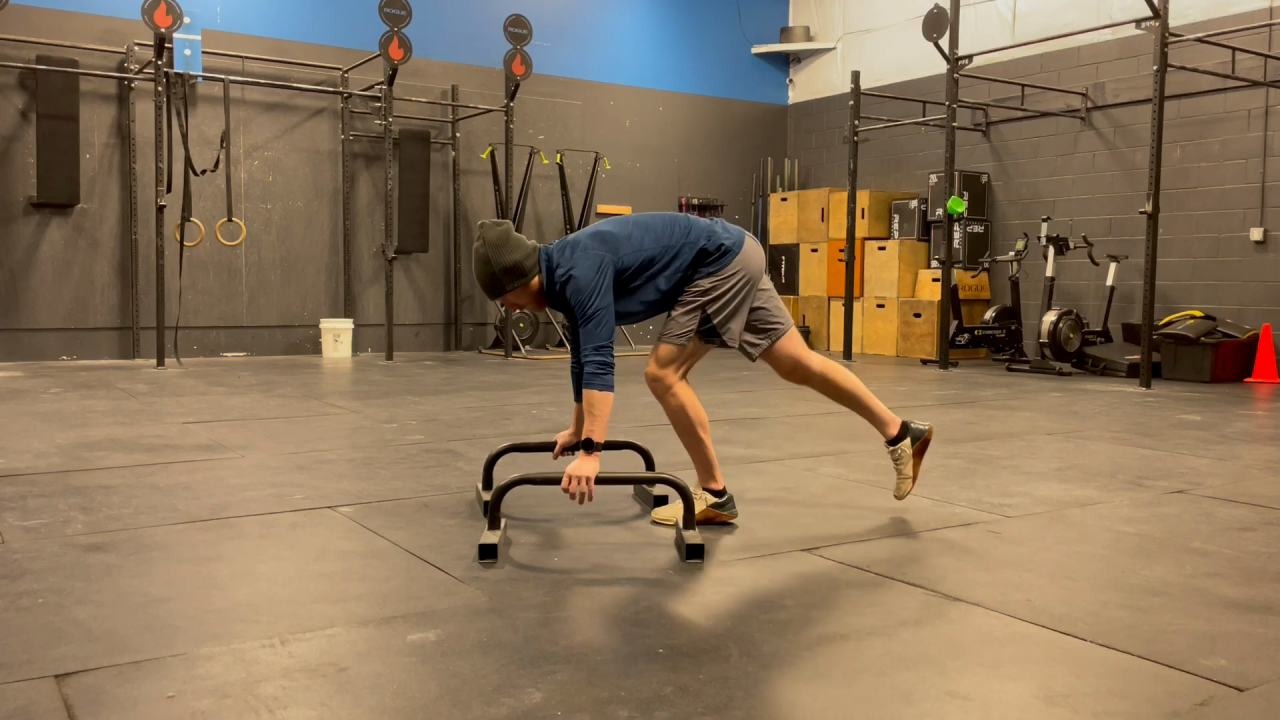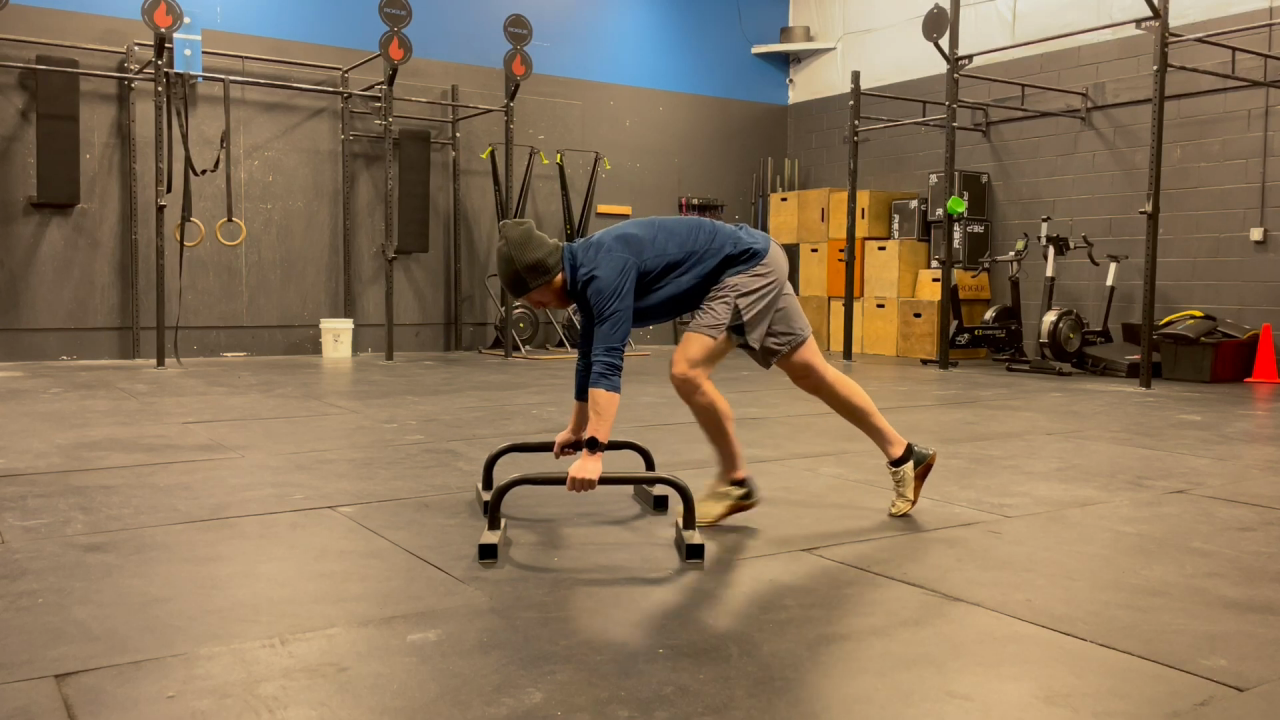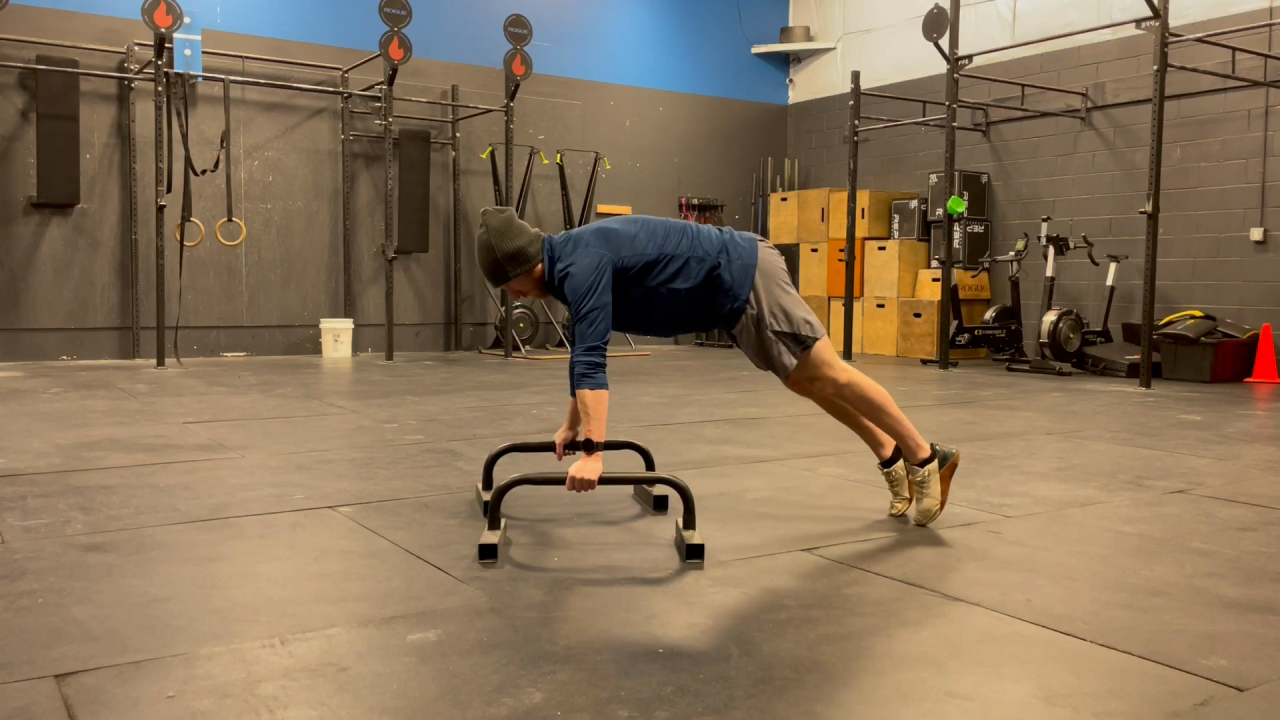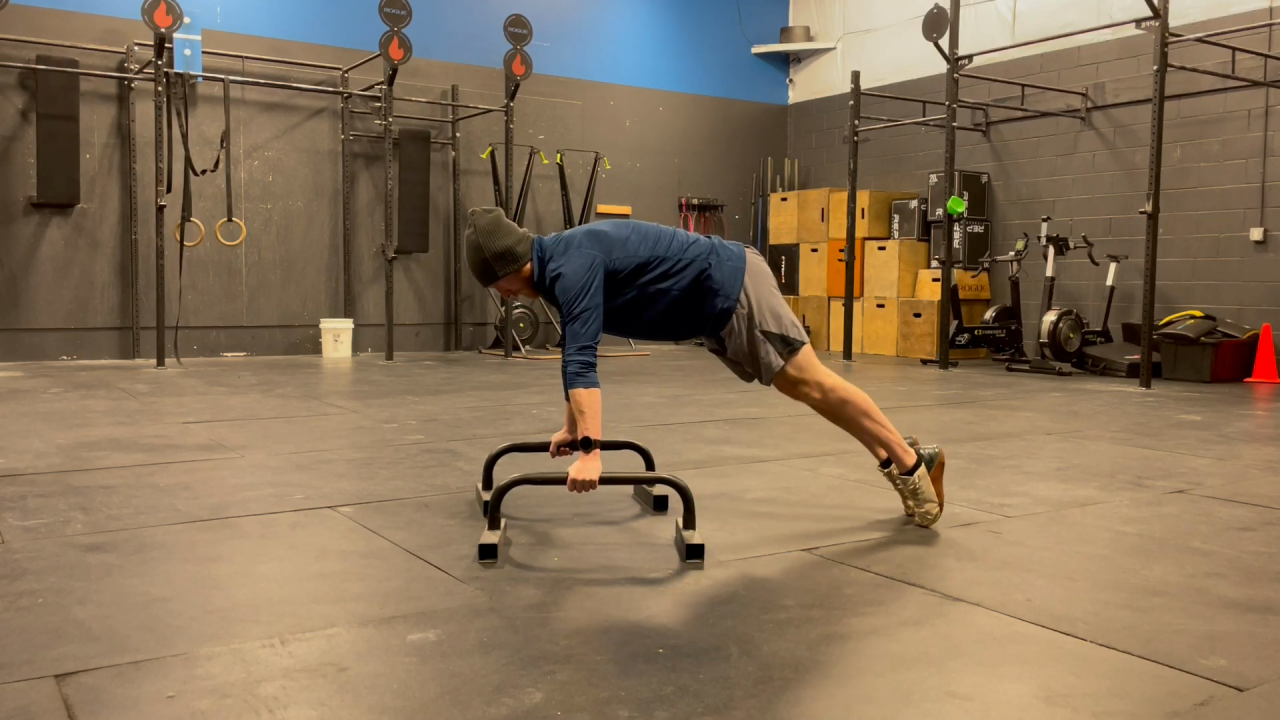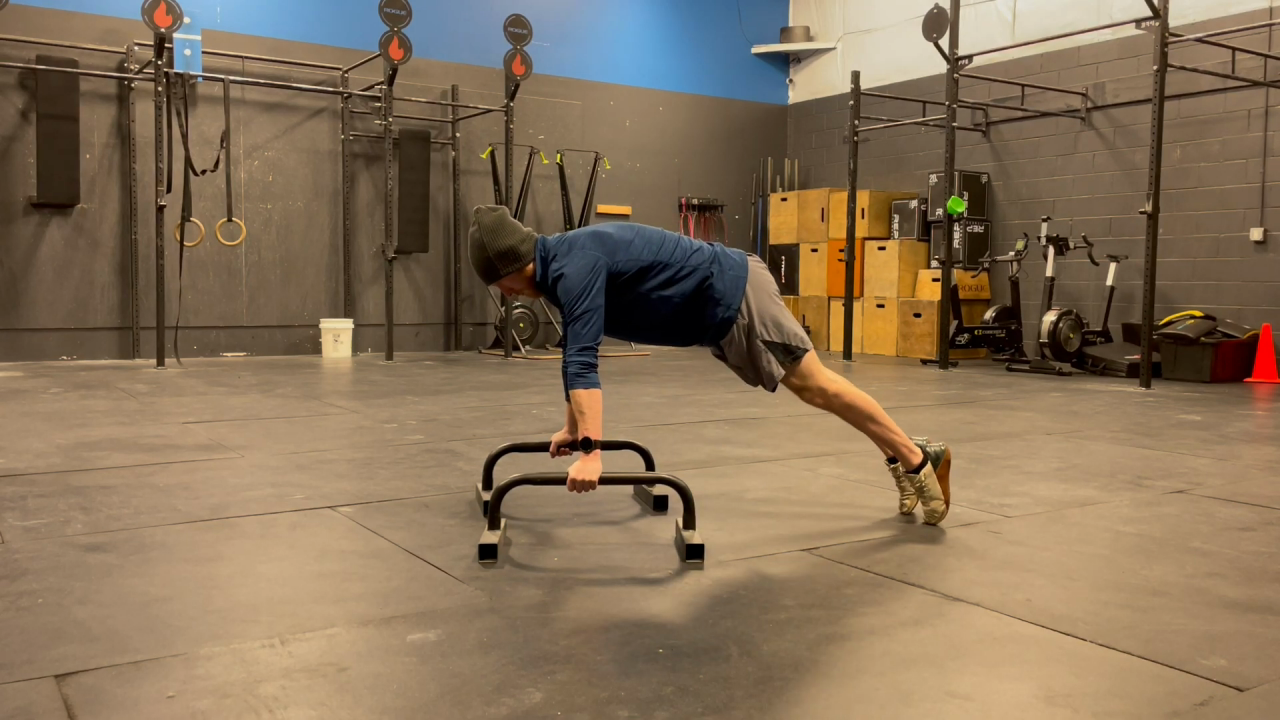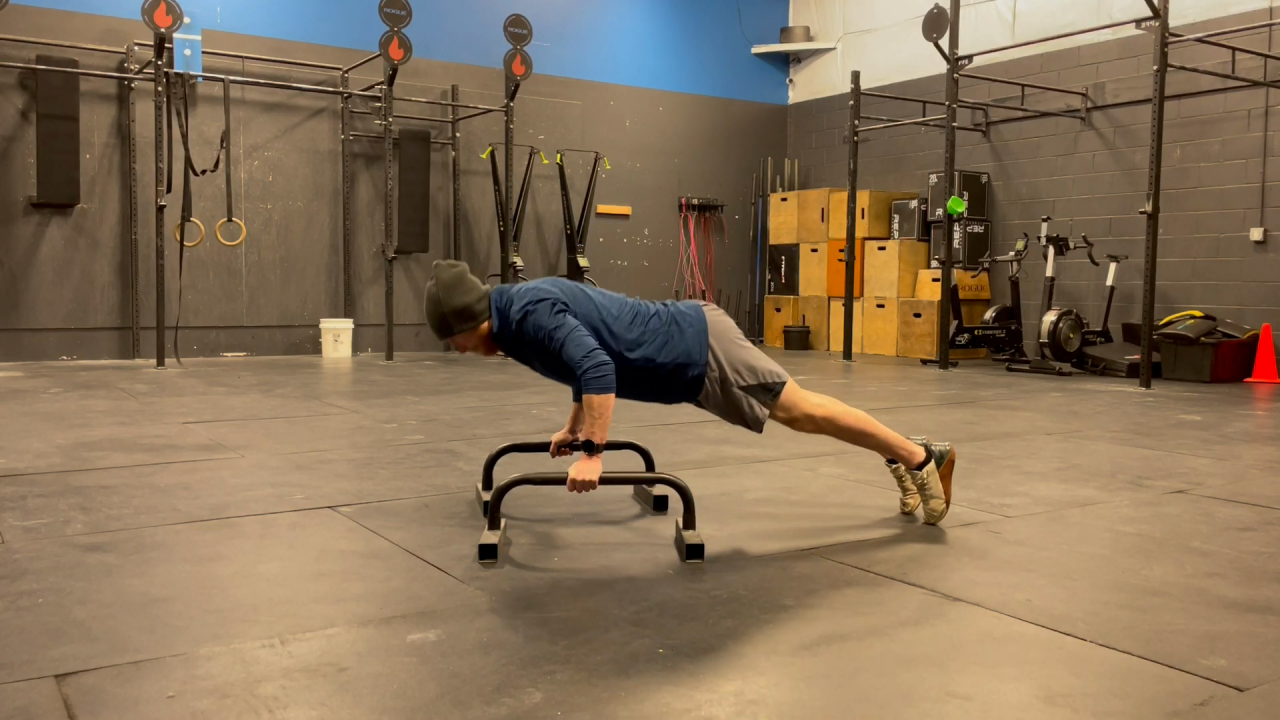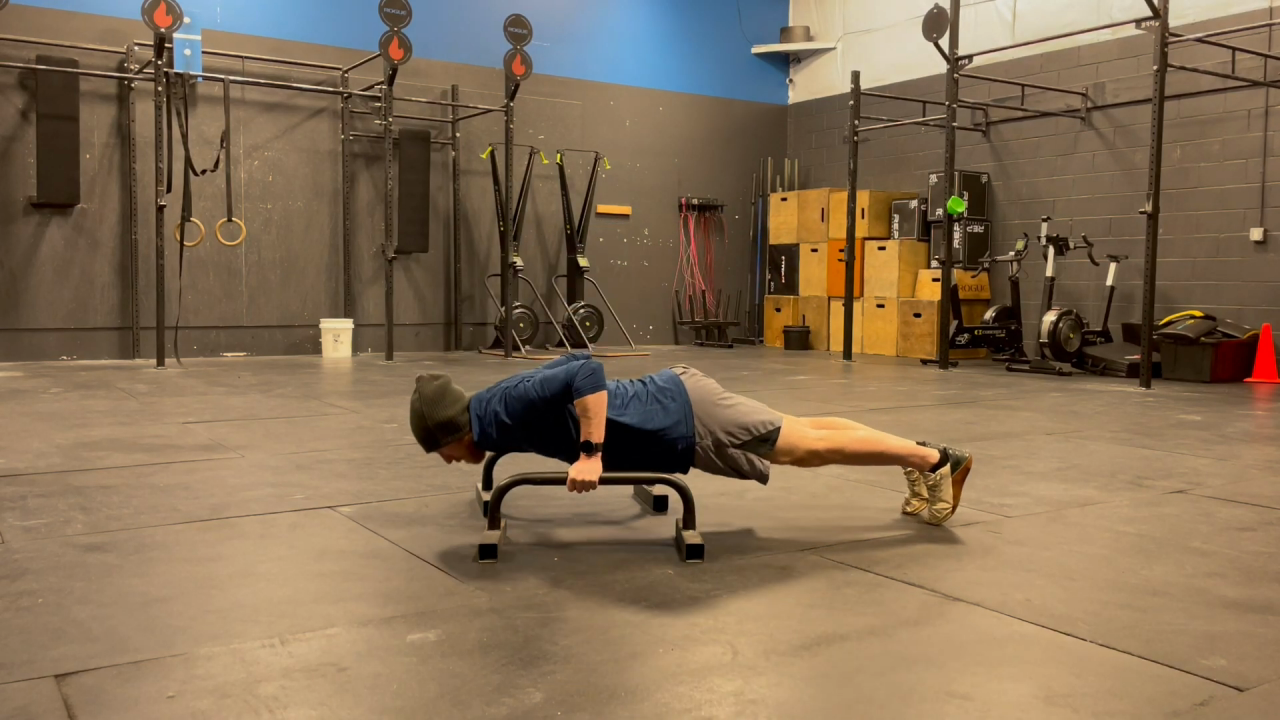
dt=0.7s
person 1, frame 1
left shoulder: (580, 272)
right shoulder: (566, 276)
left elbow: (599, 363)
right elbow: (584, 356)
left wrist: (589, 453)
right wrist: (578, 429)
left hip: (722, 259)
right hip: (734, 259)
left knee: (664, 374)
right knee: (798, 365)
left ankle: (715, 495)
right ankle: (900, 434)
person 1, frame 2
left shoulder: (604, 271)
right shoulder: (587, 272)
left elbow: (609, 362)
right elbow: (591, 355)
left wrist: (594, 452)
right wrist: (577, 429)
left hip: (749, 262)
right hip: (754, 265)
left knee: (687, 370)
right knee: (811, 373)
left ankle: (735, 481)
right ankle: (904, 456)
person 1, frame 3
left shoulder: (581, 265)
right shoulder: (573, 262)
left elbow: (592, 359)
right elbow: (583, 351)
left wrist: (592, 453)
right wrist: (574, 426)
left hip: (741, 276)
right hip: (737, 280)
left knee: (825, 375)
right knee: (806, 379)
left ankle: (926, 458)
right ankle: (892, 458)
person 1, frame 4
left shoulder: (571, 267)
right shoulder: (560, 264)
left elbow: (582, 359)
right elbow: (576, 354)
left wrist: (591, 453)
right wrist: (571, 427)
left hip: (730, 286)
right hip: (720, 299)
left knee: (811, 381)
right knee: (802, 381)
left ankle: (911, 462)
right ankle: (890, 456)
person 1, frame 5
left shoulder: (573, 267)
right shoulder: (563, 264)
left elbow: (581, 360)
right elbow: (579, 355)
left wrist: (590, 452)
right wrist: (574, 427)
left hip: (732, 294)
right hip: (724, 304)
left knee: (817, 386)
right knee: (812, 385)
left ankle: (918, 460)
right ankle: (902, 455)
person 1, frame 6
left shoulder: (529, 313)
right shoulder: (521, 310)
left elbow: (597, 370)
right elbow: (588, 360)
left wrist: (591, 454)
right wrist: (574, 429)
left hip: (699, 351)
right hip: (690, 348)
left knee: (803, 413)
right knee: (800, 411)
left ankle: (920, 457)
right ankle: (902, 459)
person 1, frame 7
left shoulder: (504, 414)
right shoulder: (503, 408)
left elbow: (586, 371)
right elbow: (572, 370)
left wrist: (590, 454)
right wrist: (569, 433)
left hip: (686, 419)
right hip: (673, 399)
left knee: (810, 447)
right knee: (800, 435)
left ankle: (935, 460)
right ankle: (917, 453)
